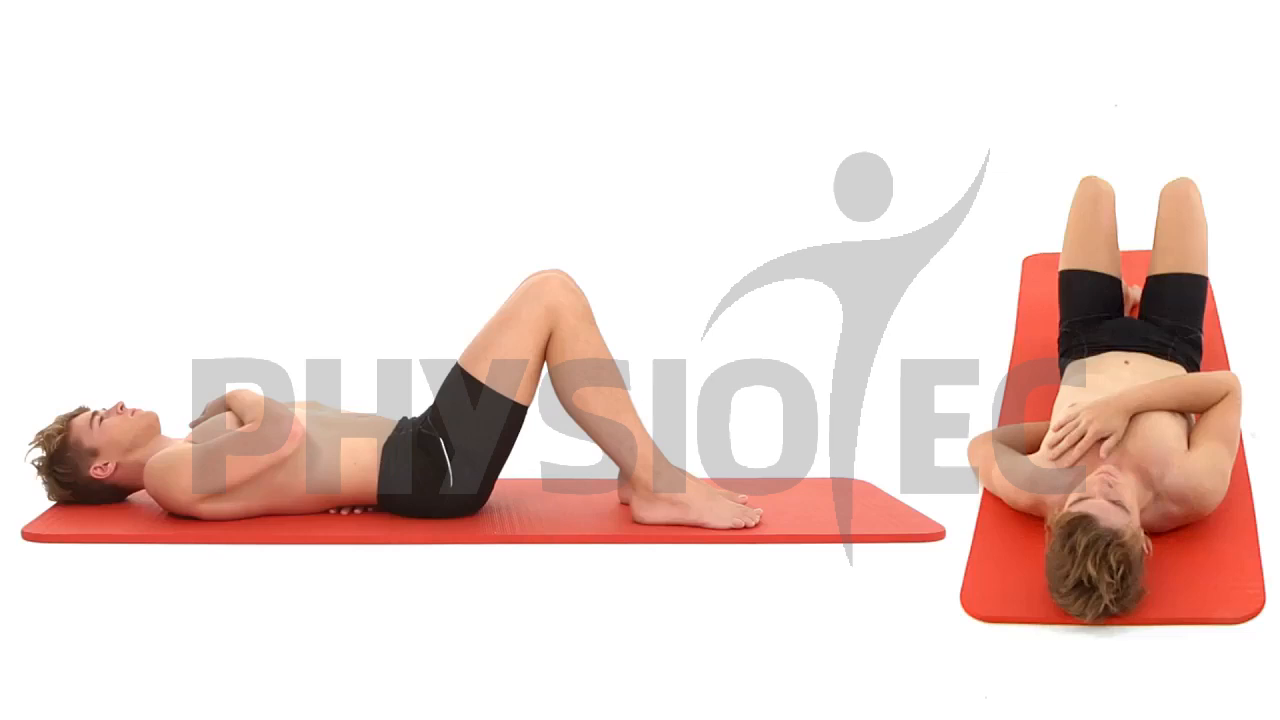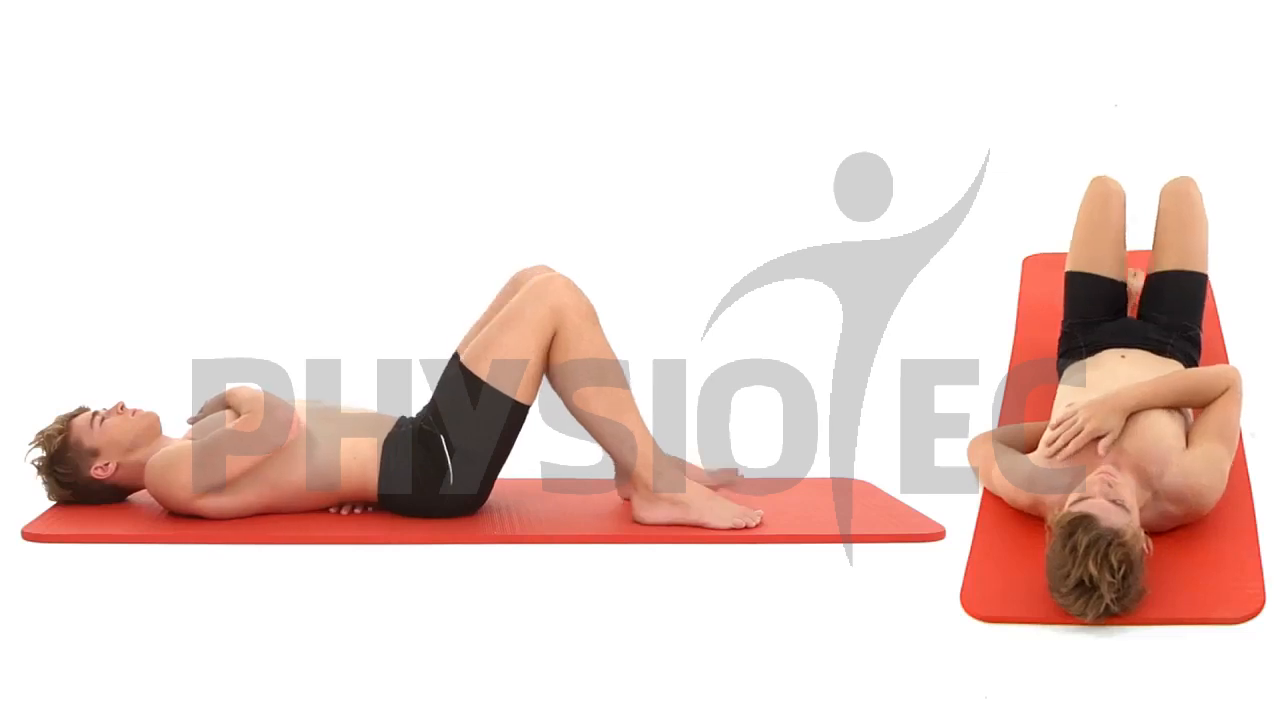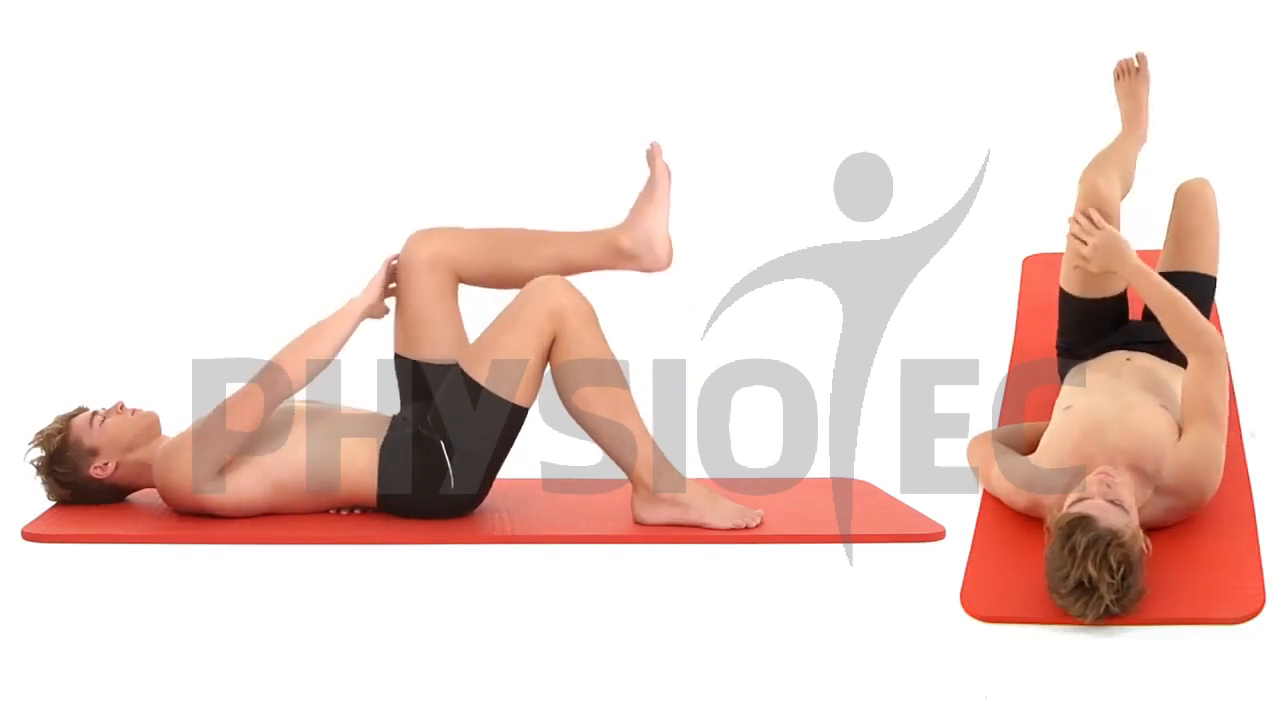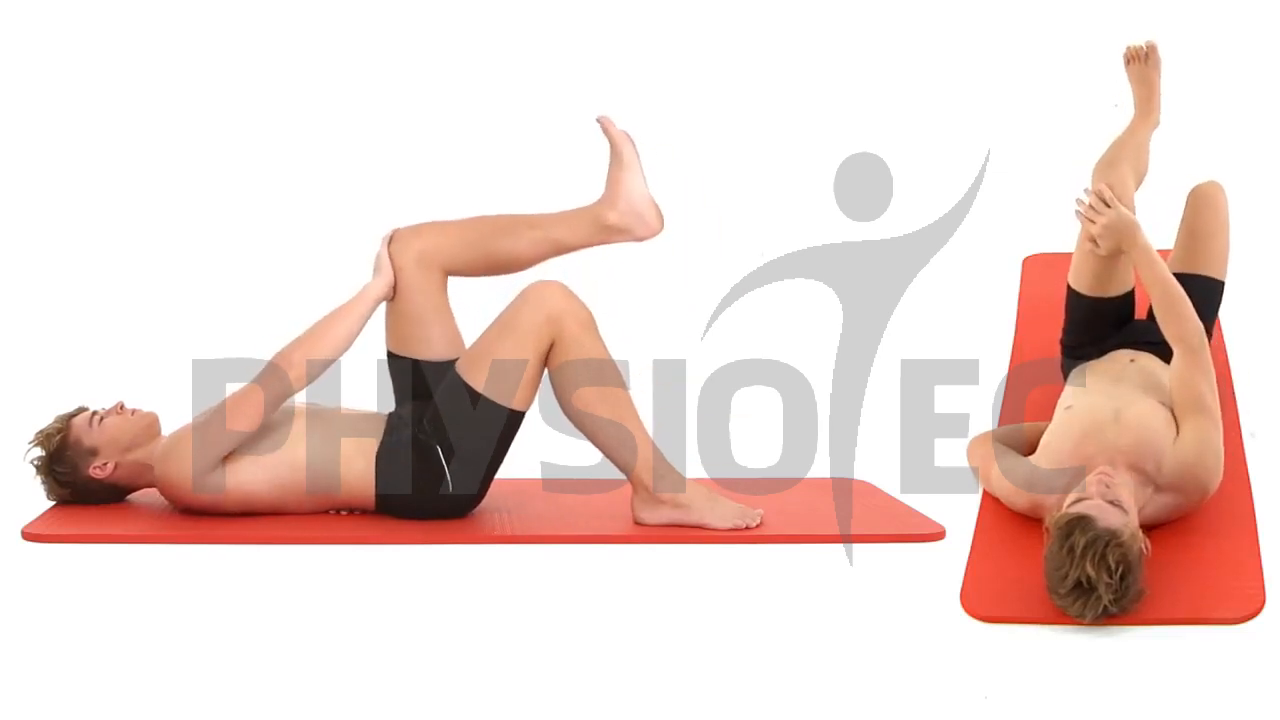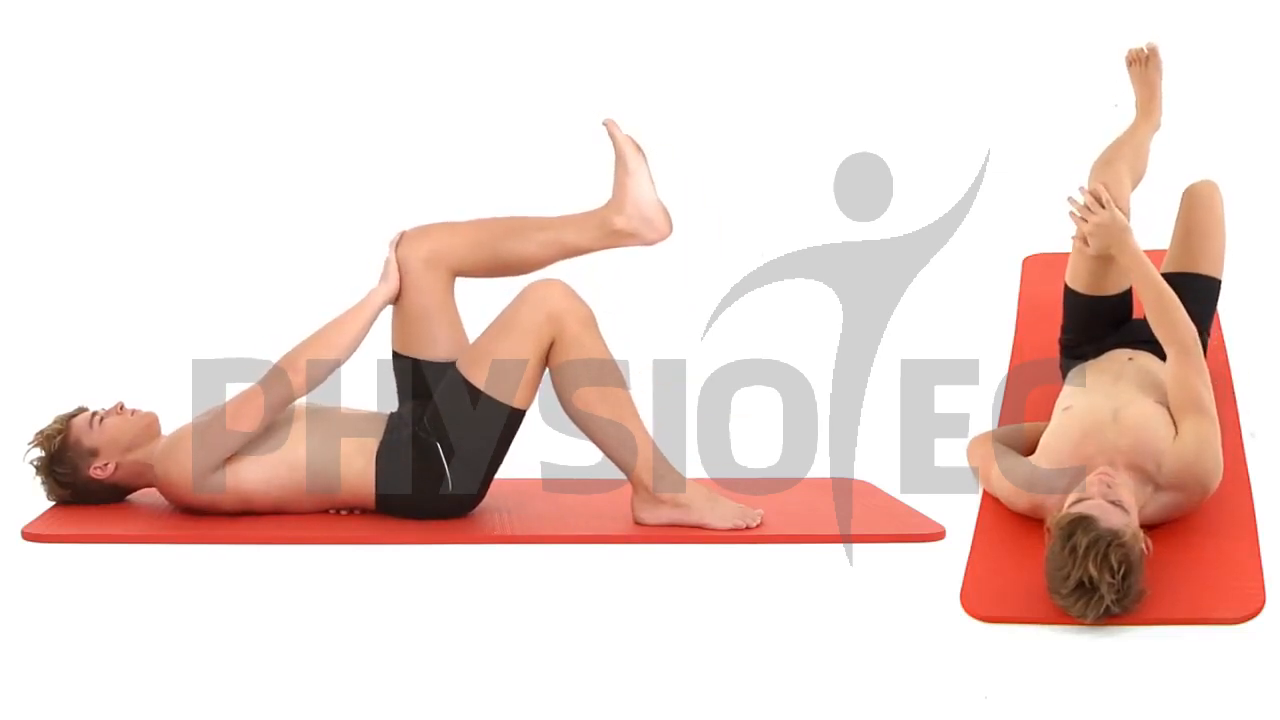
dt=1s
person 1, frame 1
left shoulder: (194, 446)
right shoulder: (174, 474)
right elbow: (287, 435)
right wrist: (242, 400)
left hip: (419, 442)
right hip: (433, 468)
left knee: (547, 290)
right knee: (553, 296)
left ankle: (643, 473)
right ankle: (661, 490)
person 1, frame 2
left shoulder: (199, 448)
right shoulder: (175, 472)
right elbow: (282, 426)
right wrist: (237, 396)
left hip: (421, 440)
right hip: (435, 469)
left knee: (537, 282)
right knee: (557, 300)
left ankle: (642, 466)
right ankle: (661, 490)
person 1, frame 3
left shoulder: (199, 452)
right shoulder: (181, 472)
right elbow: (272, 388)
right wrist: (358, 306)
left hip: (419, 436)
right hip: (436, 468)
left knee: (429, 251)
right knee: (553, 299)
left ankle: (627, 243)
right ankle: (662, 491)
person 1, frame 4
left shoulder: (193, 453)
right shoulder: (180, 468)
right elbow: (274, 385)
right wrist: (372, 294)
left hip: (418, 431)
right hip: (433, 467)
left knee: (413, 247)
right knee: (550, 306)
left ankle: (609, 217)
right ankle: (662, 491)
person 1, frame 5
left shoulder: (196, 451)
right shoulder: (180, 468)
right elbow: (279, 388)
right wrist: (379, 297)
left hip: (418, 430)
right hip: (431, 465)
left knee: (421, 248)
right knee: (550, 305)
left ankle: (616, 221)
right ankle: (661, 491)
person 2, frame 1
left shoulder: (1035, 492)
right shoulder: (1191, 495)
left elbow: (979, 444)
right elbow: (1228, 385)
left wrist: (1060, 424)
right wrist: (1127, 405)
left hip: (1088, 350)
right hip: (1167, 350)
left knee: (1095, 188)
right knee: (1180, 189)
left ankle: (1125, 298)
right ankle: (1131, 299)
person 2, frame 2
left shoulder: (1035, 493)
right shoulder: (1188, 495)
left elbow: (980, 445)
right elbow: (1228, 380)
left wrist: (1059, 424)
right wrist: (1124, 403)
left hip: (1088, 349)
right hip: (1167, 350)
left knee: (1105, 189)
right knee: (1181, 189)
left ankle: (1125, 293)
right ankle: (1133, 293)
person 2, frame 3
left shoulder: (1032, 496)
right shoulder: (1187, 489)
left elbow: (979, 444)
right elbow: (1210, 352)
left wrist: (1052, 425)
right wrist: (1128, 265)
left hip: (1088, 360)
right hip: (1164, 361)
left knee: (1095, 190)
right knee: (1195, 190)
left ankle: (1135, 129)
person 2, frame 4
left shoulder: (1032, 494)
right shoulder: (1188, 484)
left elbow: (978, 444)
right elbow: (1191, 346)
left wrist: (1056, 426)
right wrist: (1138, 244)
left hip: (1091, 359)
right hip: (1162, 360)
left knee: (1110, 187)
right knee: (1207, 194)
left ankle: (1147, 114)
person 2, frame 5
left shoulder: (1034, 496)
right shoulder: (1190, 482)
left elbow: (979, 444)
right elbow: (1185, 350)
left wrist: (1060, 425)
right wrist: (1126, 247)
left hip: (1090, 357)
right hip: (1160, 357)
left knee: (1106, 185)
right knee: (1202, 192)
left ankle: (1148, 117)
